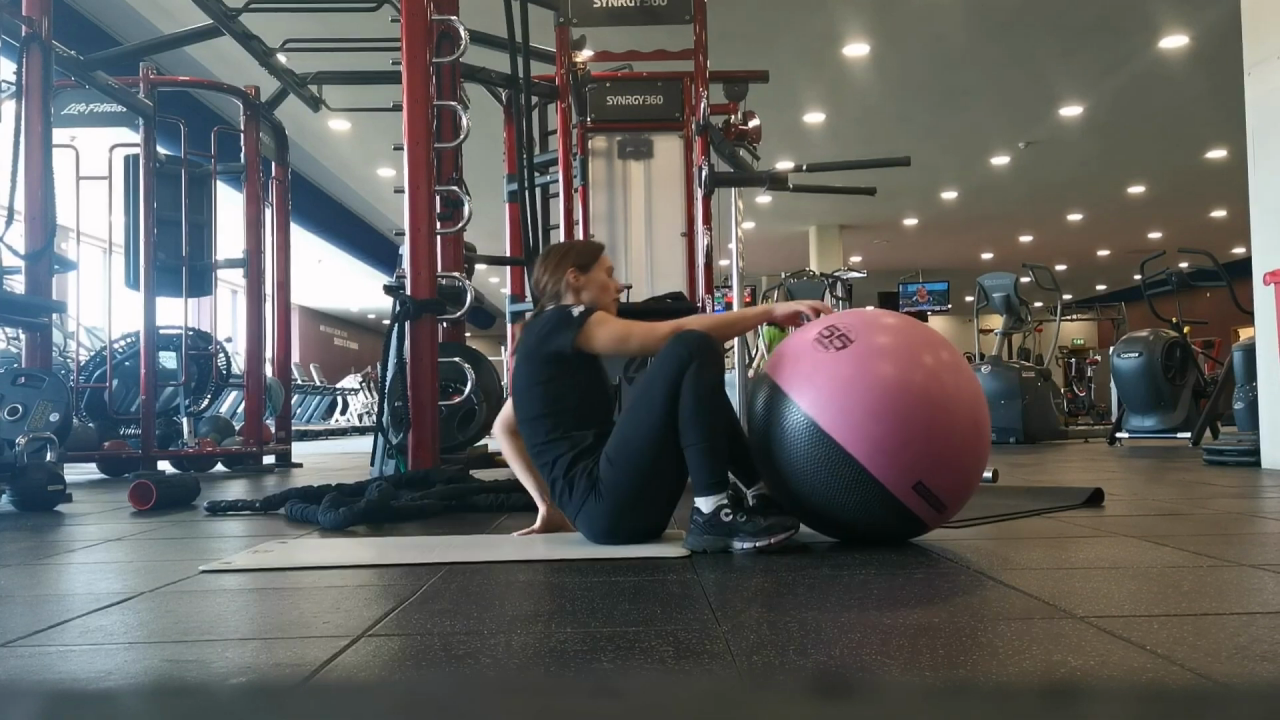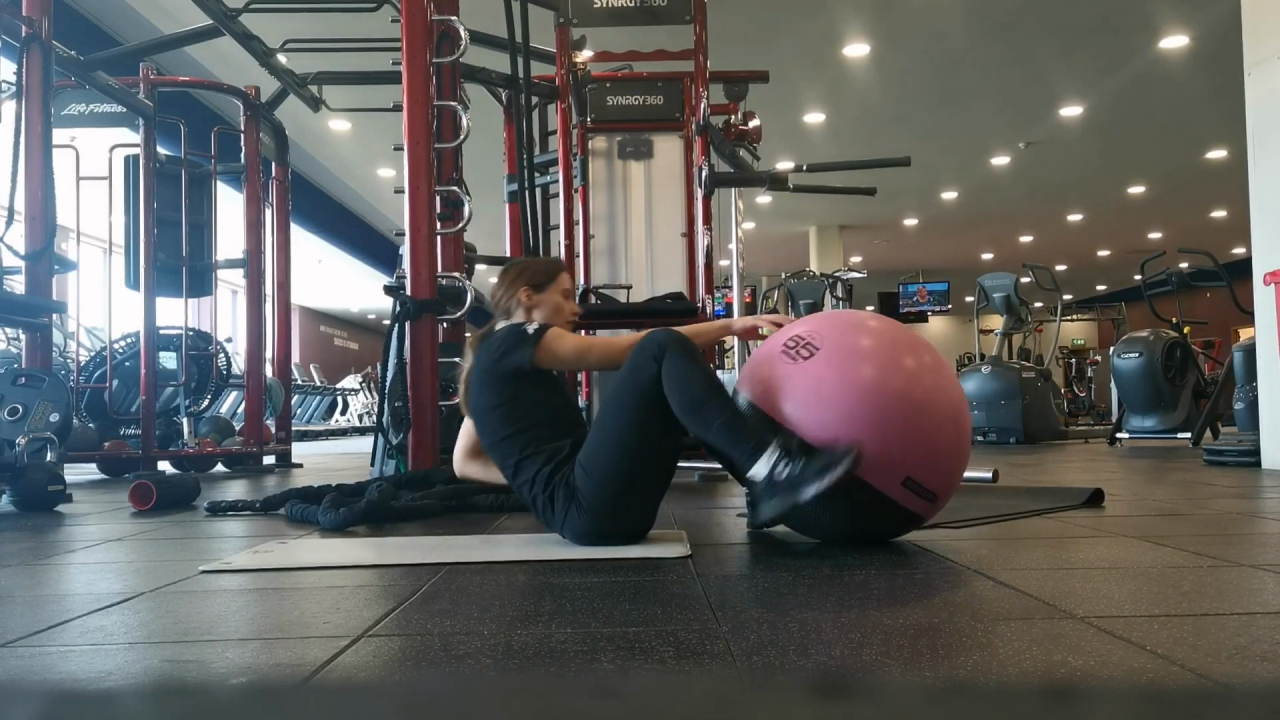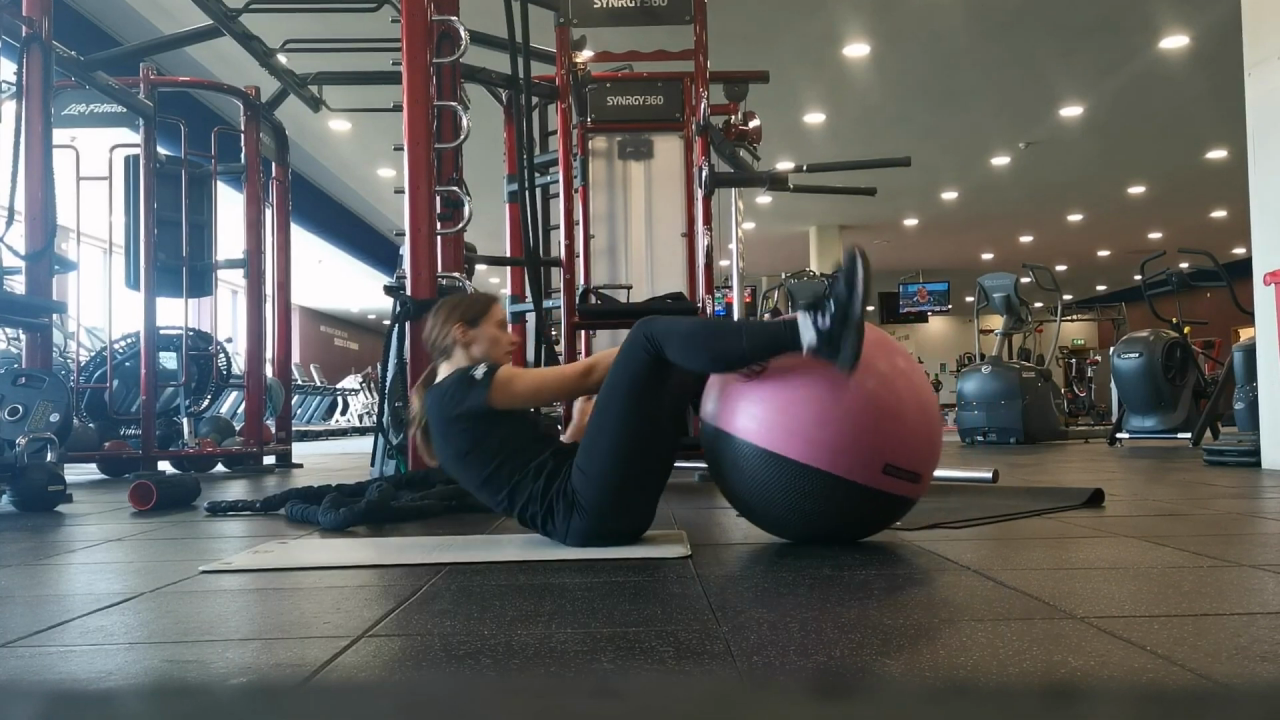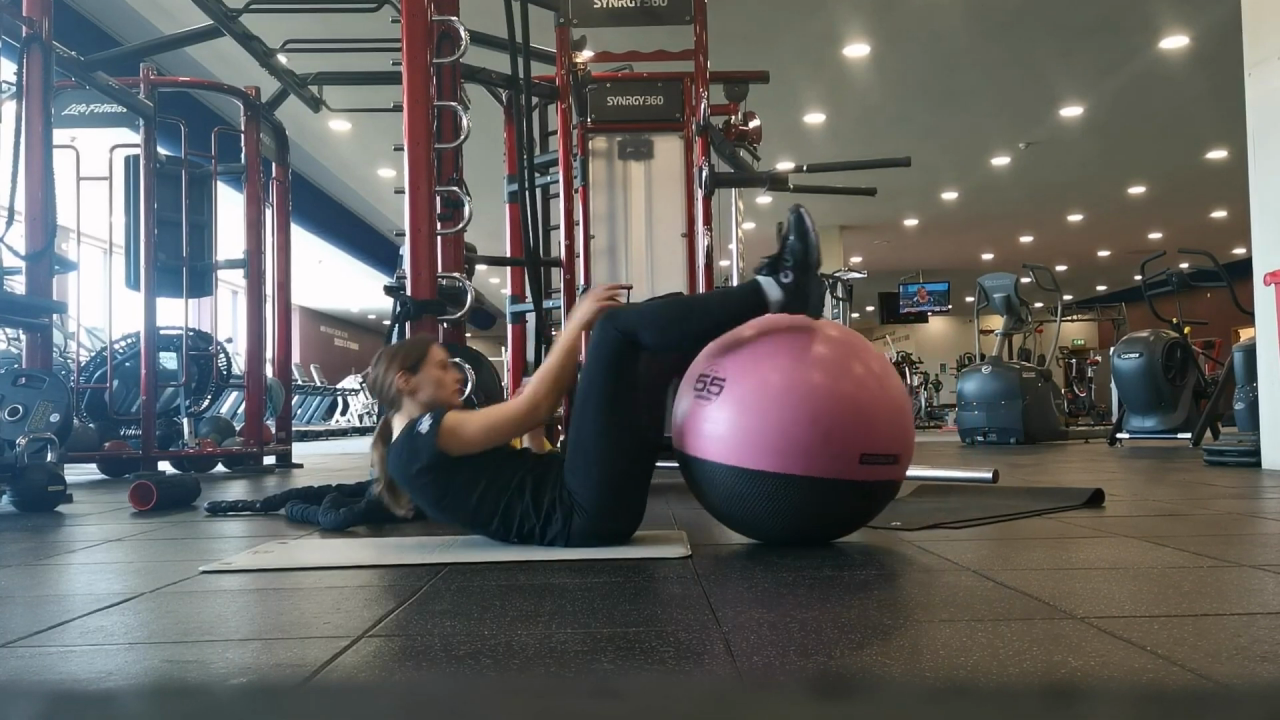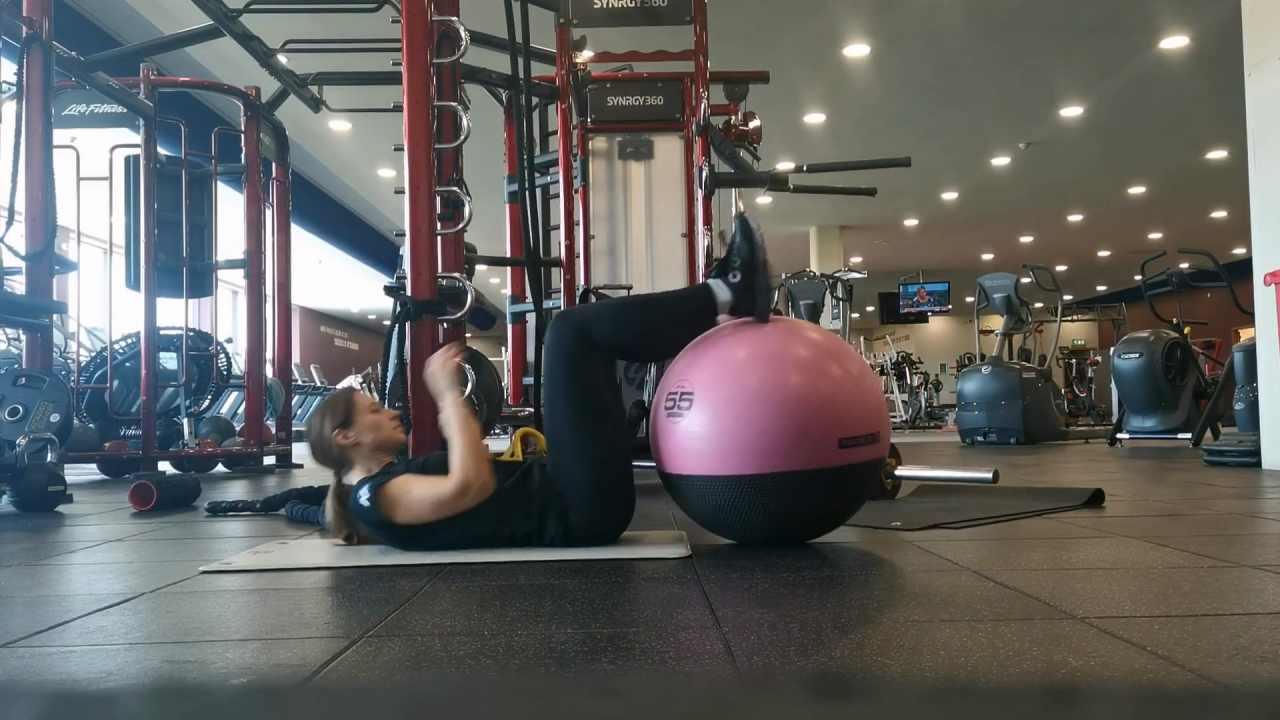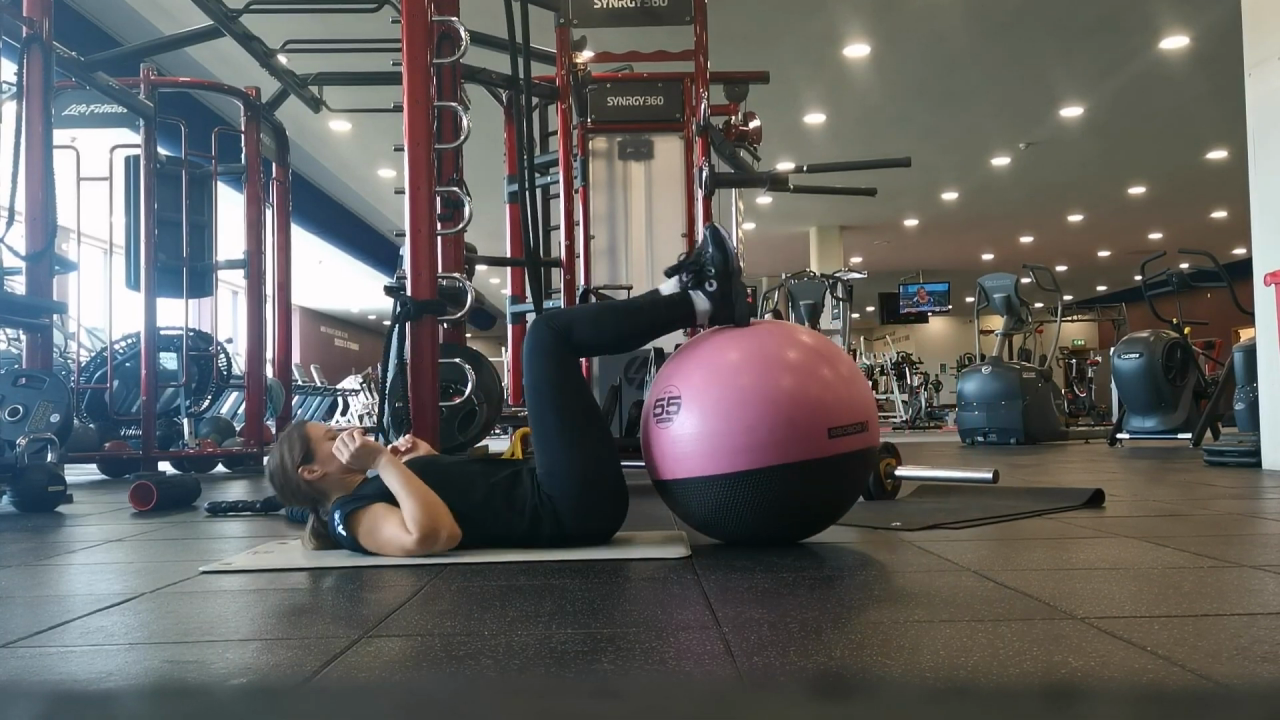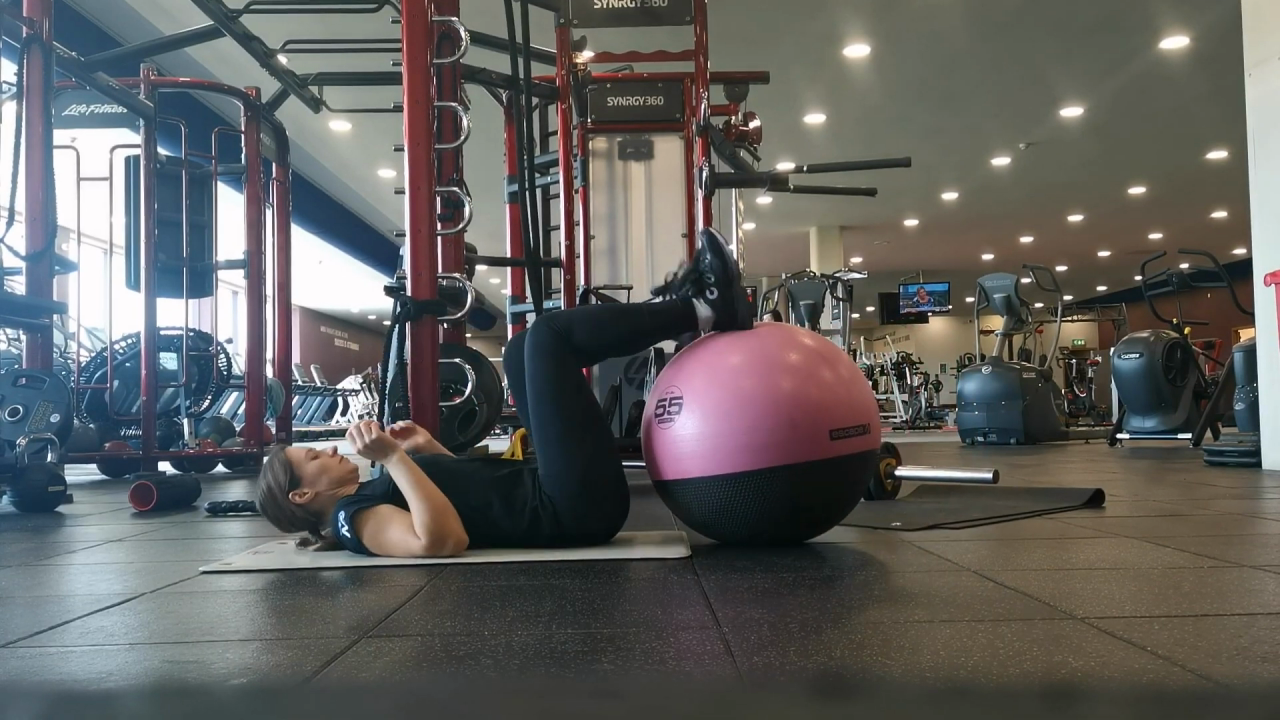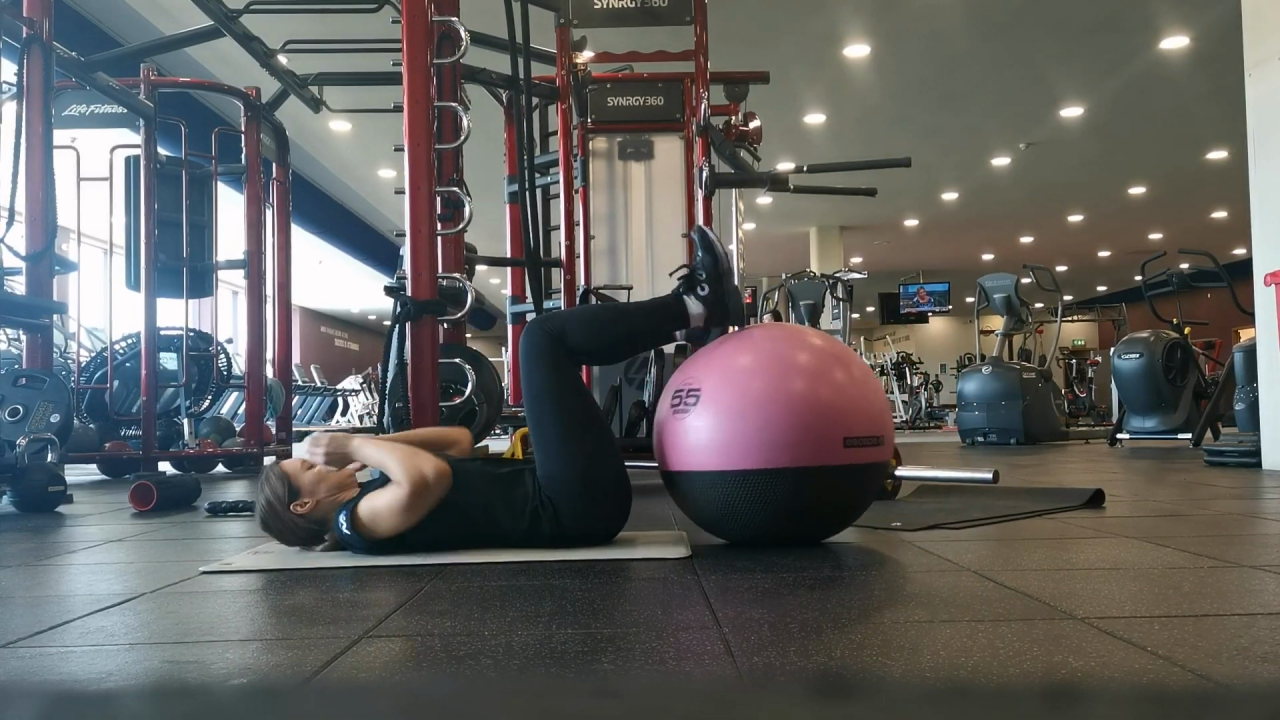
dt=0.2s
person 1, frame 1
right shoulder: (561, 324)
left elbow: (504, 429)
right elbow: (670, 334)
left wrist: (547, 503)
left hip: (599, 502)
right hip: (614, 509)
right knee: (692, 349)
right ankle: (712, 512)
person 1, frame 2
left shoulder: (499, 359)
right shoulder: (512, 341)
left elbow: (464, 460)
right elbow: (623, 350)
right wrist: (730, 326)
left hip: (587, 509)
right hip: (595, 509)
right knee: (665, 348)
right ankle: (778, 470)
person 1, frame 3
left shoulder: (453, 399)
right shoulder: (467, 383)
right elbow: (582, 376)
left wrist: (580, 419)
right wrist: (666, 337)
left hip: (582, 513)
right hip: (594, 513)
left knee: (685, 366)
right knee: (654, 336)
right ankle: (813, 332)
person 1, frame 4
left shoulder: (418, 449)
right shoulder: (425, 436)
right elbow: (531, 407)
right wrist: (578, 323)
left hip: (577, 513)
right hip: (587, 514)
left knee: (662, 348)
right knee: (619, 327)
right ankle: (776, 292)
person 1, frame 5
left shoulder: (384, 486)
right shoulder: (377, 498)
right elbow: (472, 484)
left wrist: (457, 420)
right wrist: (449, 396)
left hip: (569, 507)
right hip: (580, 512)
left knee: (594, 340)
right knee: (571, 329)
left ankle: (711, 324)
right ankle: (725, 294)
person 1, frame 6
left shoulder: (370, 496)
right shoulder: (354, 518)
right elbow: (438, 536)
left wrist: (427, 460)
right wrist: (384, 465)
left hip: (559, 502)
right hip: (574, 509)
left knee: (551, 340)
right knee: (549, 332)
left ankle: (681, 291)
right ankle: (704, 304)
person 1, frame 7
left shoulder: (373, 497)
right shoulder: (356, 520)
right elbow: (445, 540)
left wrist: (428, 448)
right wrist: (390, 458)
left hip: (554, 496)
right hip: (576, 508)
left knee: (524, 350)
right knee: (548, 334)
left ankle: (673, 306)
right ankle: (705, 310)
person 1, frame 8
left shoulder: (382, 495)
right shoulder: (361, 520)
left elbow: (461, 439)
right elbow: (430, 476)
left wrist: (376, 446)
right wrist: (355, 444)
left hip: (565, 501)
right hip: (577, 508)
left knee: (546, 342)
right knee: (543, 336)
left ankle: (687, 317)
right ankle: (698, 307)
